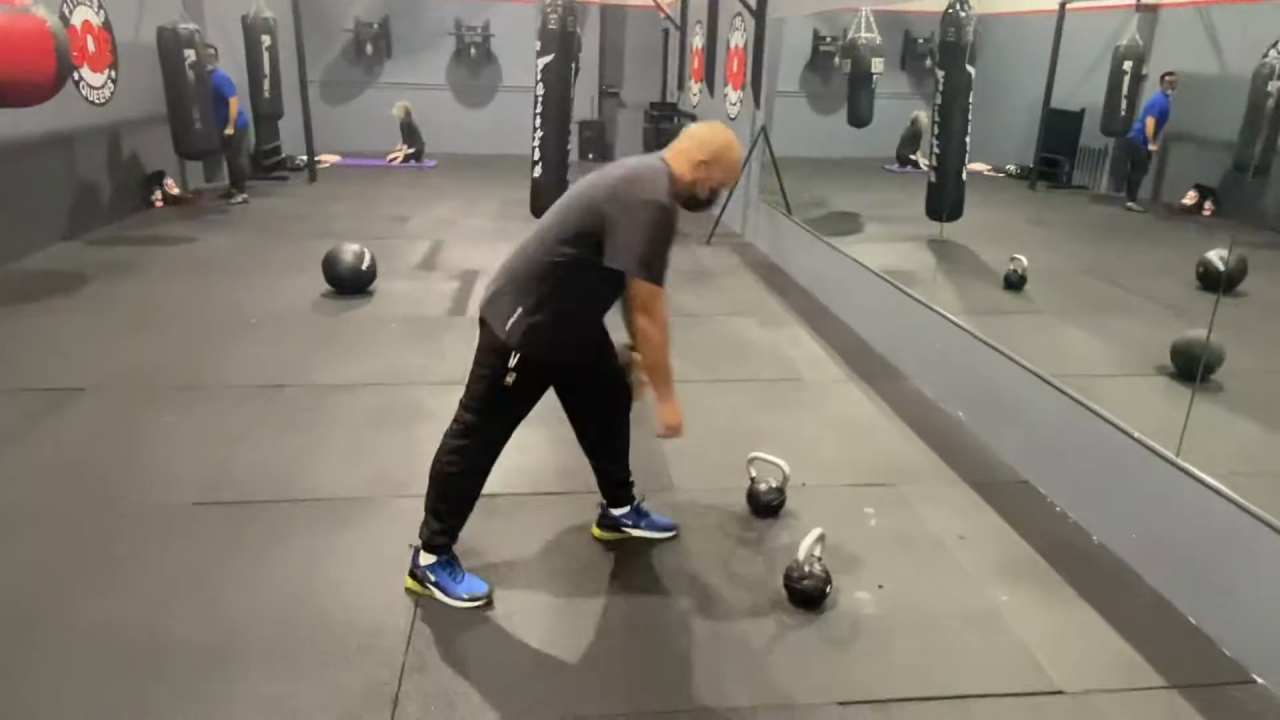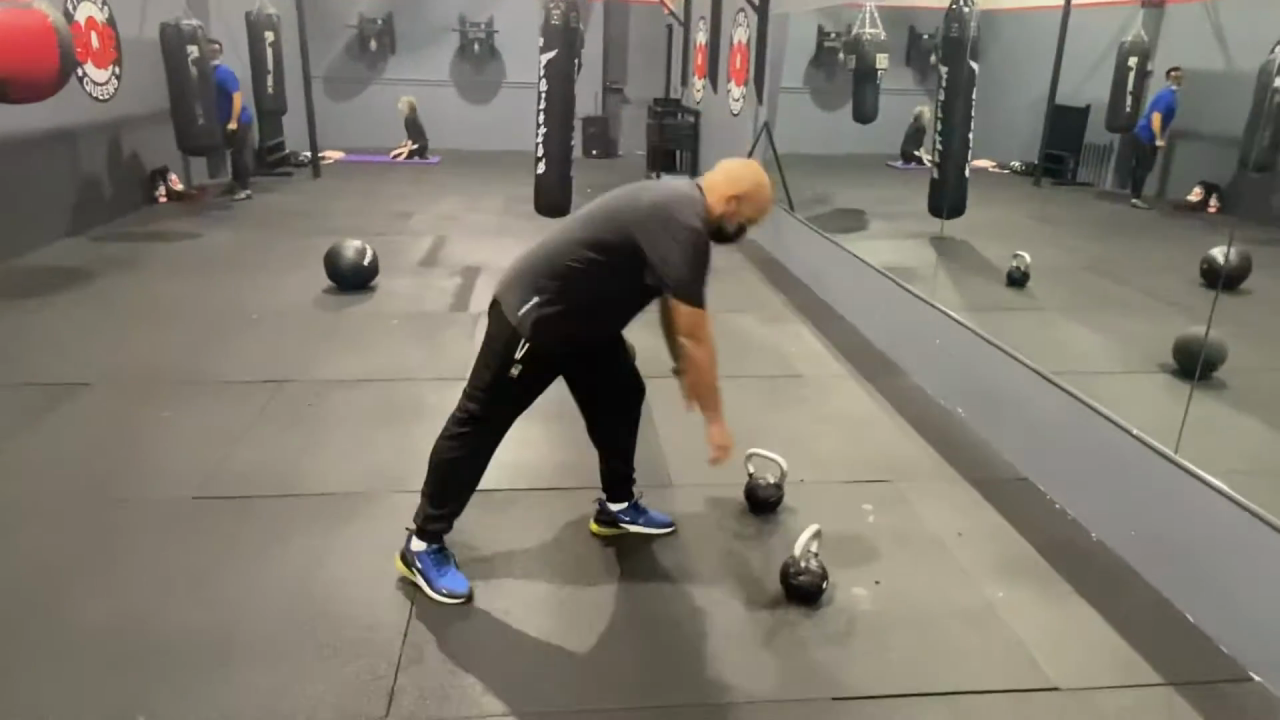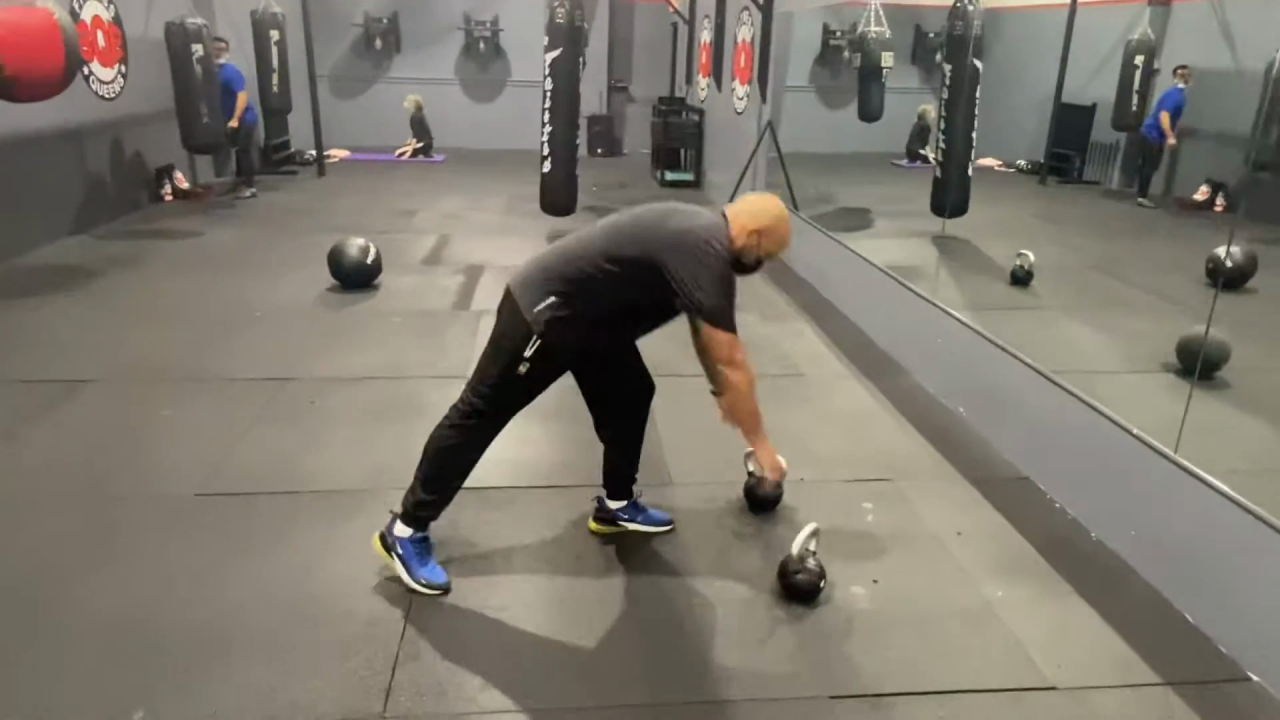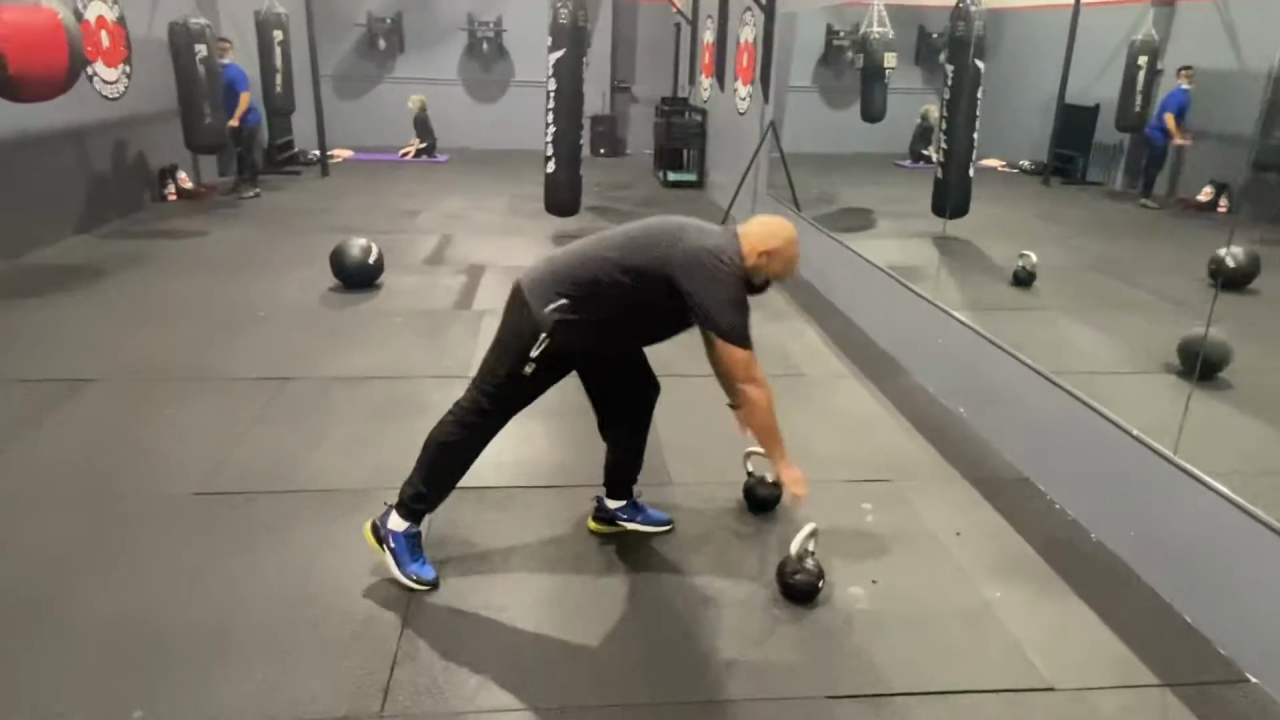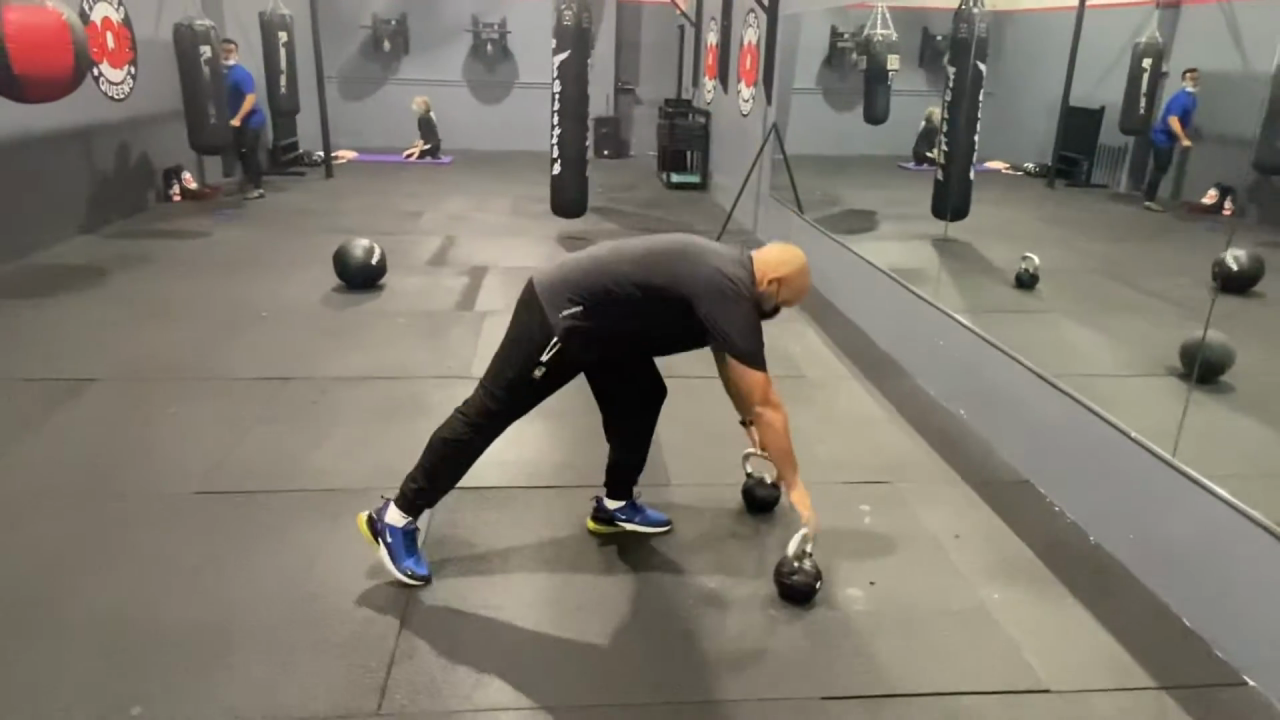
dt=0.1s
person 1, frame 1
left shoulder: (649, 178)
right shoulder: (649, 203)
left elbow: (643, 299)
right elbow: (646, 312)
left wrist: (646, 352)
right wrist: (666, 397)
left hip: (568, 319)
right hip: (523, 321)
left knee: (608, 404)
right knee: (479, 435)
left ankle: (618, 509)
right ankle: (431, 557)
person 1, frame 2
left shoulder: (680, 201)
right shoulder: (683, 227)
left elbow: (674, 309)
right elbow: (694, 337)
left wrist: (683, 370)
right wrist: (714, 420)
right hip: (534, 312)
left knee: (623, 396)
right knee: (481, 421)
left ankle: (617, 505)
right ankle: (424, 545)
person 1, frame 3
left shoulder: (707, 234)
right shoulder: (704, 255)
left elbow: (710, 336)
right elbow: (732, 365)
left wrist: (722, 392)
right wrist: (759, 443)
right hip: (542, 309)
left knee: (631, 396)
right knee: (480, 413)
left ankle: (616, 504)
right ankle: (407, 532)
person 1, frame 4
left shoulder: (716, 248)
right shoulder: (717, 271)
left elbow: (725, 356)
right elbow: (749, 382)
left wrist: (742, 408)
right wrist: (781, 462)
right hip: (552, 311)
left knee: (636, 396)
right knee: (483, 411)
left ankle: (616, 503)
right ankle: (400, 524)
person 1, frame 5
left shoulder: (730, 276)
right shoulder: (731, 296)
left elbow: (733, 365)
right elbow: (766, 405)
left wrist: (749, 420)
right wrist: (794, 486)
left hip: (591, 310)
right hip: (562, 310)
left knee: (643, 397)
right knee: (488, 412)
left ankle: (615, 505)
right ankle: (396, 518)
